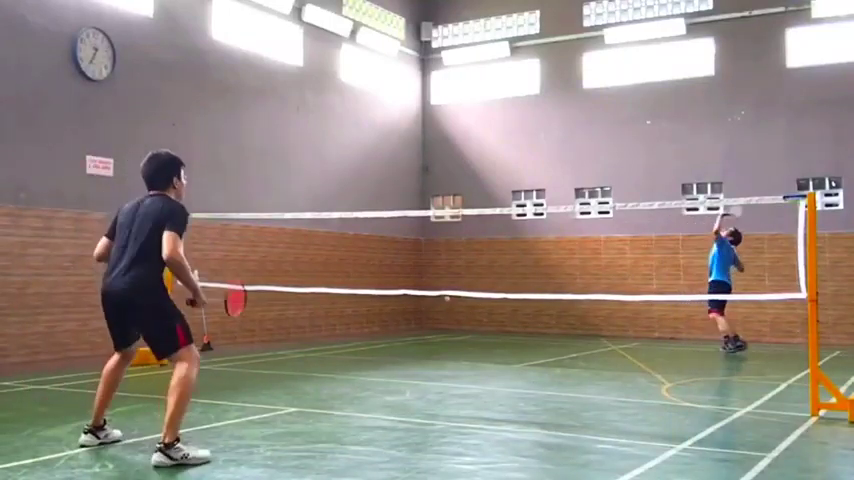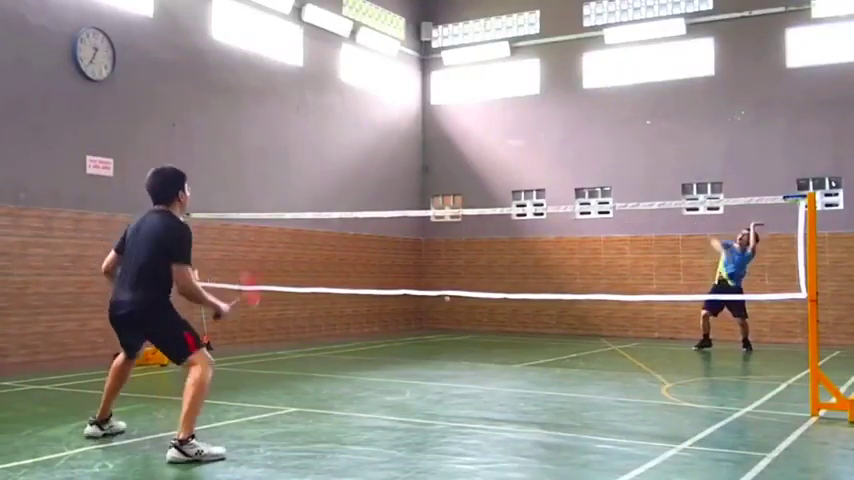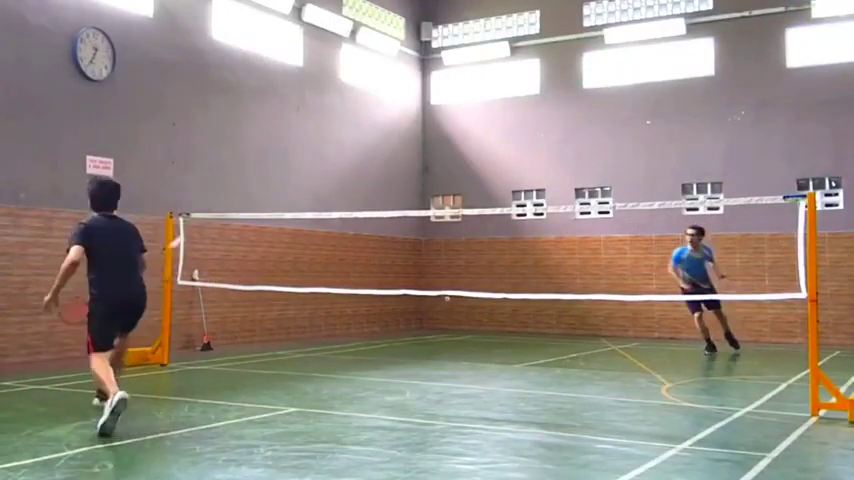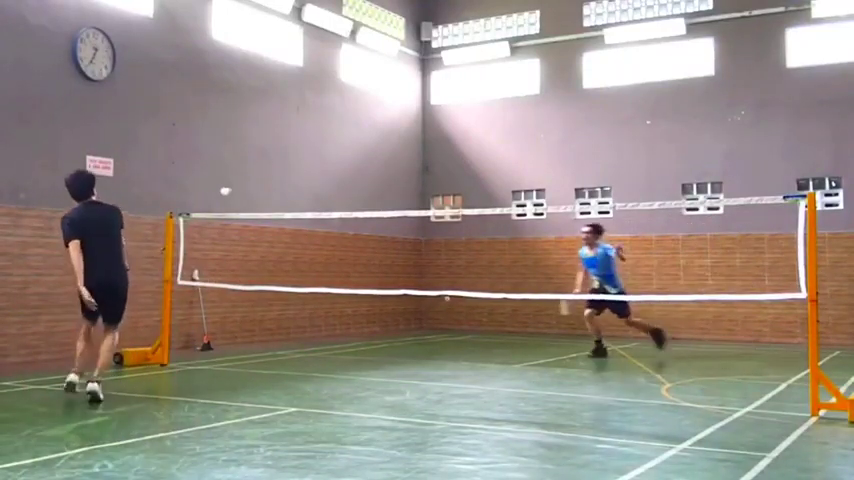
dt=0.5s
person 1, frame 1
left shoulder: (128, 208)
right shoulder: (173, 209)
left elbow: (99, 254)
right elbow: (171, 255)
right wrist: (195, 289)
left hip: (112, 292)
right hip: (144, 293)
left knee: (123, 354)
right knee: (187, 359)
left ankle: (95, 428)
right ankle: (168, 445)
person 1, frame 2
left shoulder: (137, 225)
right shoulder: (176, 229)
left elbow: (107, 268)
right elbow: (184, 285)
right wrist: (216, 305)
left hip: (120, 307)
right hip: (150, 308)
left knee: (129, 355)
right knee: (201, 363)
left ankle: (101, 420)
right ankle: (183, 442)
person 1, frame 3
left shoulder: (87, 229)
right shoulder: (131, 230)
left elbow: (73, 260)
right elbow: (143, 265)
left wrist: (54, 292)
left hip: (106, 298)
right hip: (137, 298)
left knee: (98, 358)
right knee: (120, 337)
left ankle: (114, 396)
right ankle: (109, 391)
person 1, frame 4
left shoulder: (70, 218)
right shoulder: (114, 212)
left elbow: (75, 251)
left wrist: (81, 286)
left hip: (92, 281)
right hip: (117, 279)
left knee: (87, 326)
right knee: (111, 330)
left ankle: (75, 374)
right ankle: (95, 380)
person 2, frame 1
left shoulder: (723, 243)
right shoulder: (730, 251)
left elbow: (715, 231)
right elbow: (741, 268)
left wrist: (720, 217)
left hip: (718, 282)
right hip: (724, 283)
left knee: (714, 315)
right knee: (719, 314)
left ankle: (736, 340)
right ankle: (728, 340)
person 2, frame 2
left shoulder: (748, 254)
right shoulder: (728, 247)
left elbow: (752, 247)
right elbow: (715, 242)
left wrist: (753, 228)
right wrist: (722, 249)
left hip: (735, 289)
right hip: (719, 287)
left knee: (741, 321)
right knee: (705, 314)
left ankle: (745, 342)
right ankle: (705, 340)
person 2, frame 3
left shoulder: (706, 251)
right shoulder: (679, 253)
left elbow: (713, 262)
right elbow: (672, 270)
left wrist: (719, 273)
right wrist: (683, 284)
left hip: (706, 286)
right hip: (690, 288)
left knee: (718, 313)
right knee: (698, 315)
left ankle: (729, 335)
right ankle: (709, 344)
person 2, frame 4
left shoulder: (605, 249)
right shoulder: (582, 252)
left elbow: (622, 260)
right elbow: (582, 271)
left wrist: (618, 254)
right wrist: (578, 287)
left hip: (614, 289)
right hip: (598, 289)
left knee: (628, 321)
right knee: (588, 314)
left ankle: (654, 332)
right ankle: (599, 347)
